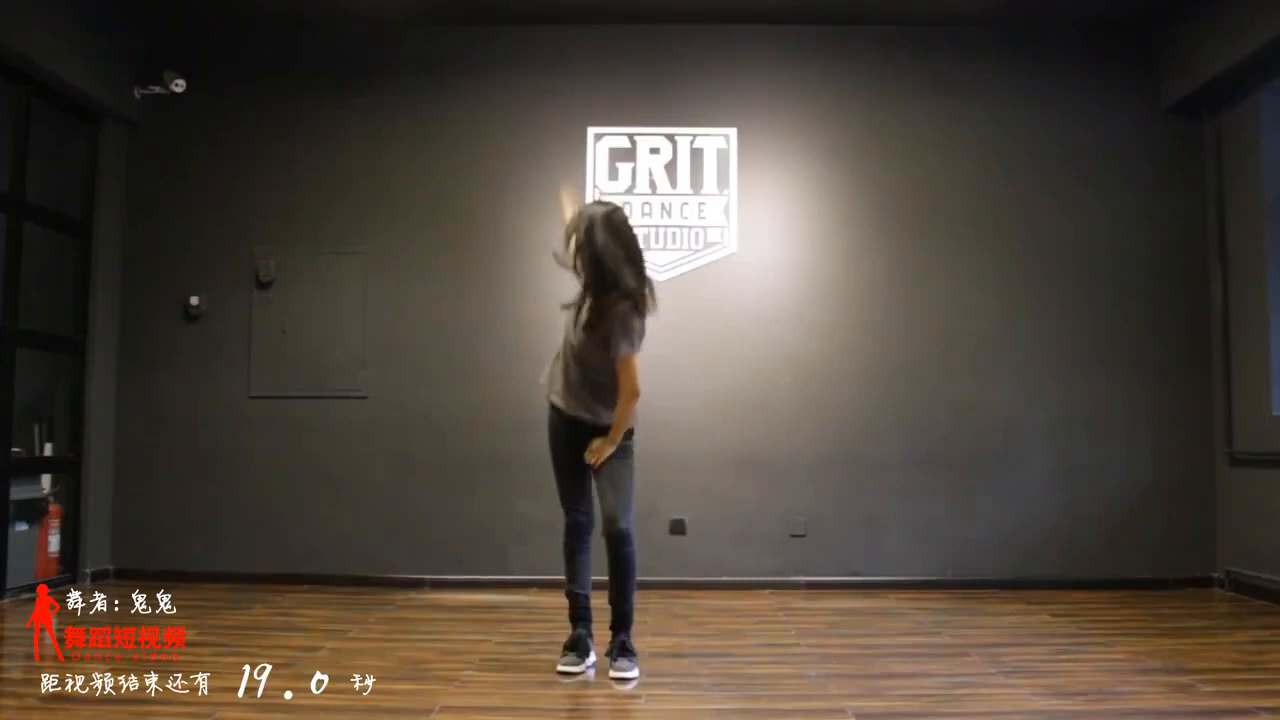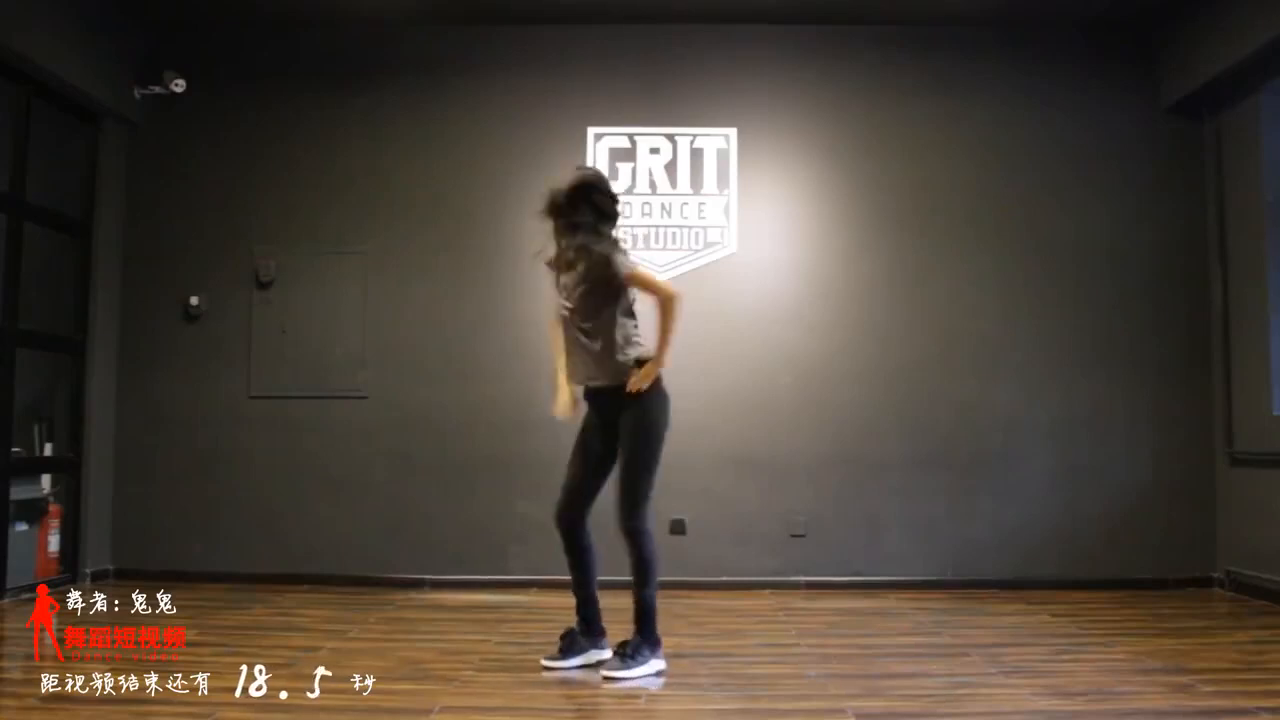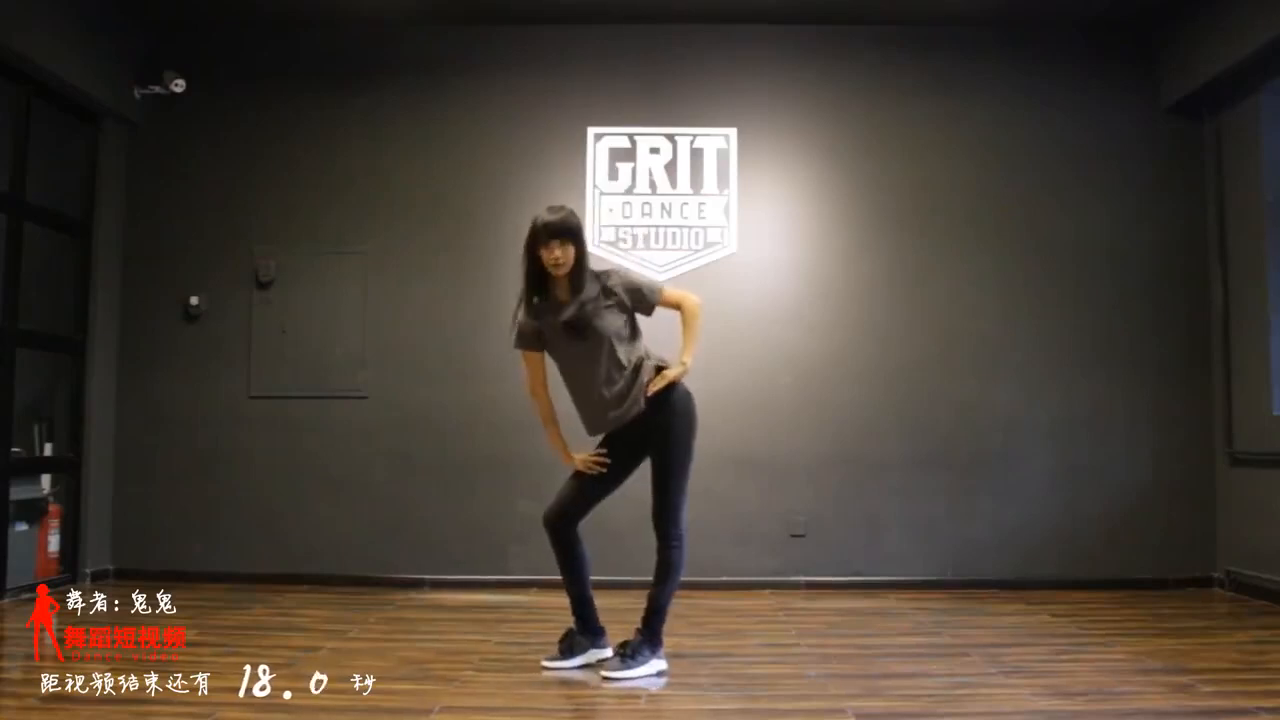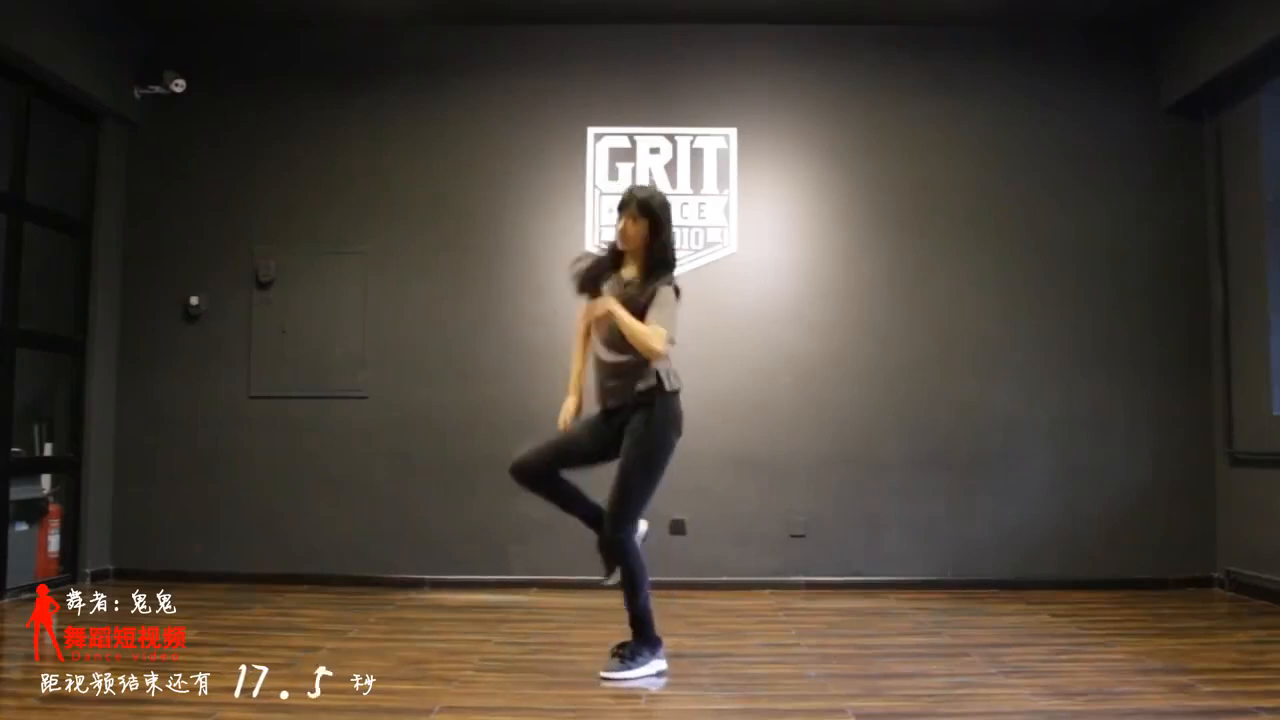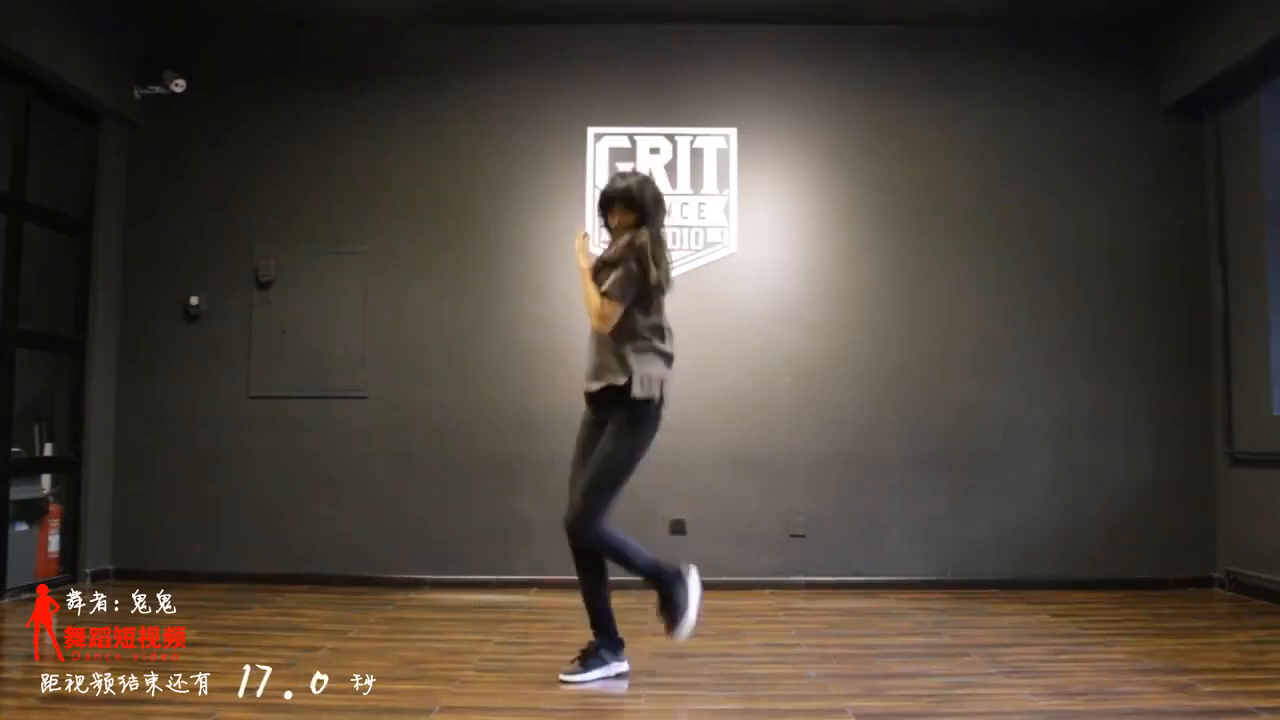
dt=0.5s
person 1, frame 1
left shoulder: (617, 310)
right shoulder: (599, 289)
left elbow: (631, 392)
right elbow: (577, 236)
left wrist: (611, 440)
right wrist: (568, 201)
left hip: (605, 431)
right hip: (565, 422)
left knee: (618, 530)
right knee: (577, 523)
left ankle: (622, 643)
right ankle: (581, 639)
person 1, frame 2
left shoulder: (600, 255)
right shoulder: (569, 262)
left elbow: (668, 292)
right elbow: (562, 320)
left wrist: (656, 361)
right wrist: (564, 385)
left hip: (634, 398)
right hip: (601, 402)
left knee: (632, 519)
right knee: (568, 515)
left ankle: (646, 645)
right ankle: (590, 634)
person 1, frame 3
left shoulder: (613, 286)
right shoulder: (535, 316)
left elbow: (689, 303)
right elbow: (539, 392)
left wrist: (683, 363)
right wrist: (565, 453)
left hip: (665, 410)
right hip: (619, 429)
left knee: (668, 529)
right knee: (558, 519)
left ankle: (649, 645)
right ankle: (590, 635)
person 1, frame 4
left shoulder: (660, 285)
right shoulder: (601, 270)
left elbow: (655, 348)
right elbow: (585, 334)
left wrist: (615, 310)
right wrist: (572, 397)
left hip: (652, 412)
right hip: (613, 411)
left knee: (616, 526)
right knee: (527, 468)
left ankle: (646, 646)
right ankle: (619, 535)
person 1, frame 5
left shoulder: (631, 250)
right shoulder: (631, 255)
left elbow: (602, 318)
left wrist: (585, 268)
left hip: (631, 401)
right hip: (605, 399)
left knee: (584, 522)
right knee: (582, 527)
left ankle: (672, 583)
right ankle: (606, 647)
